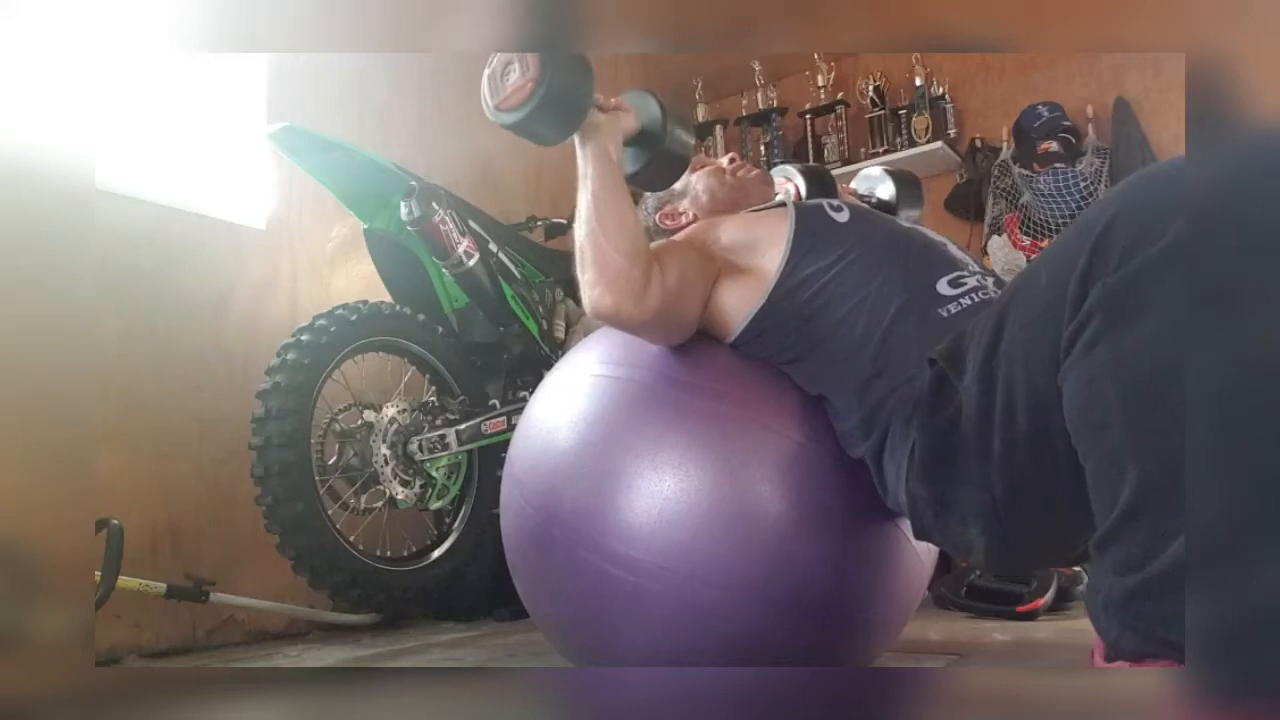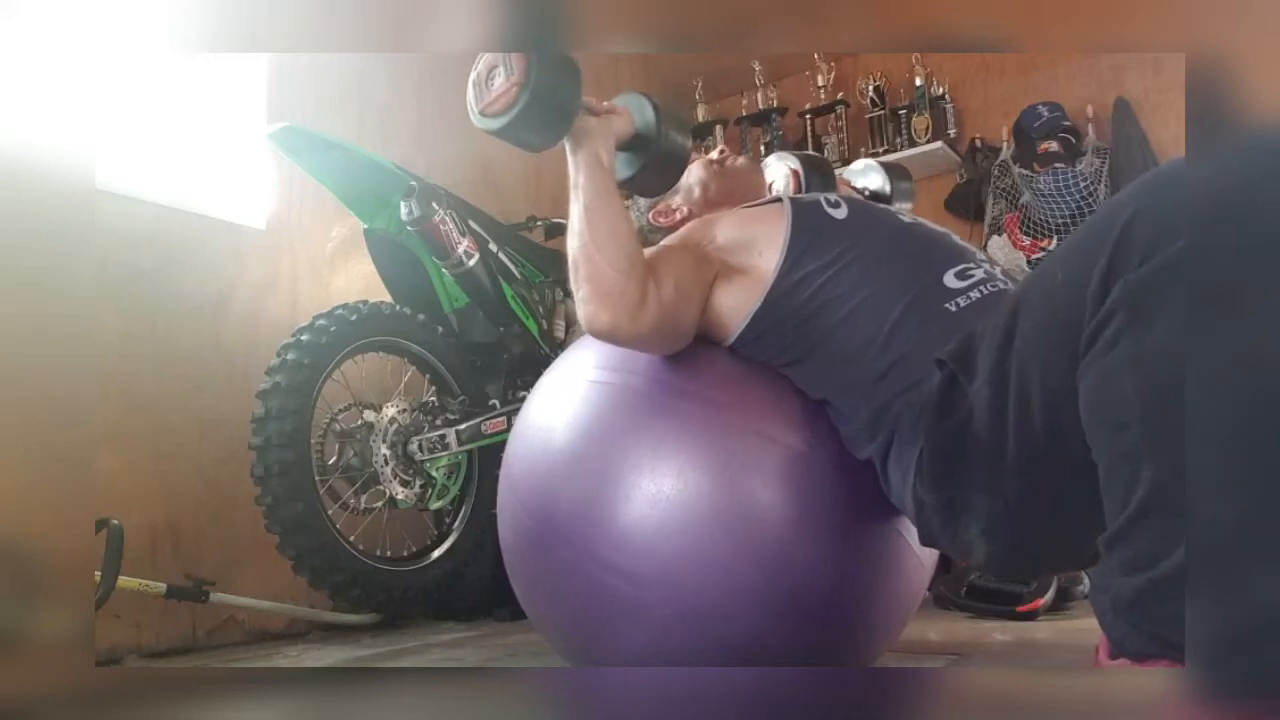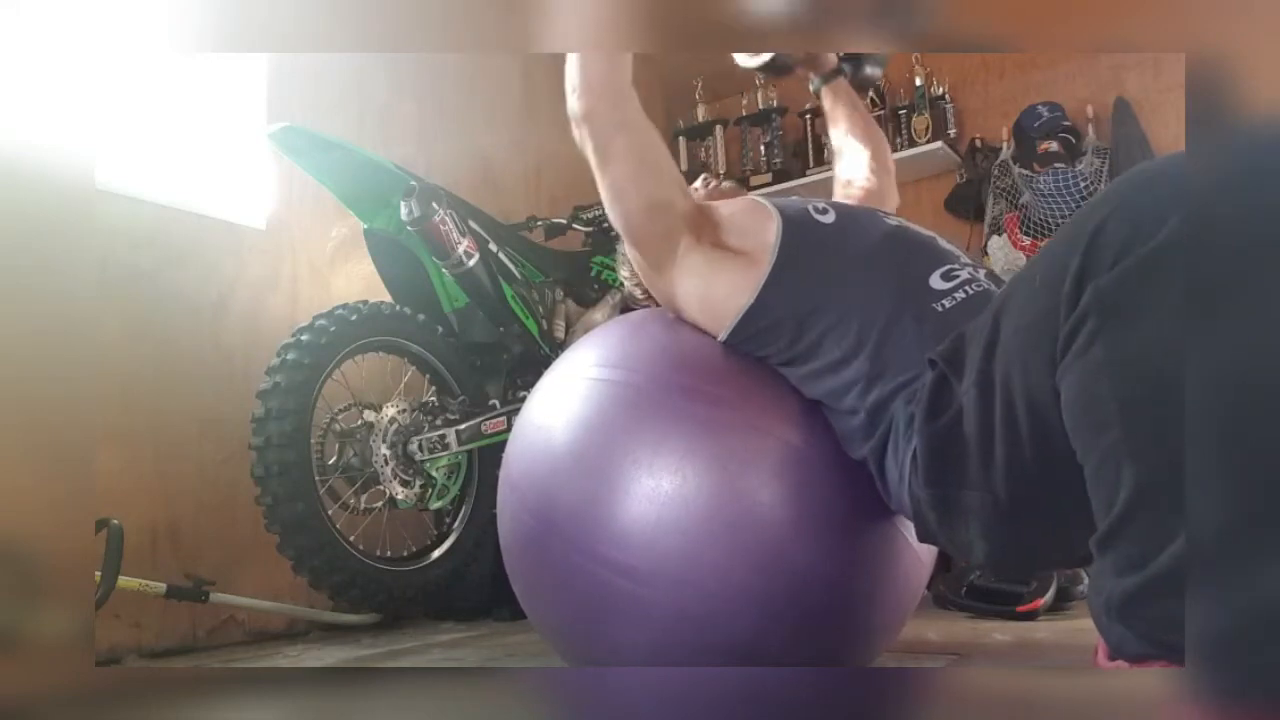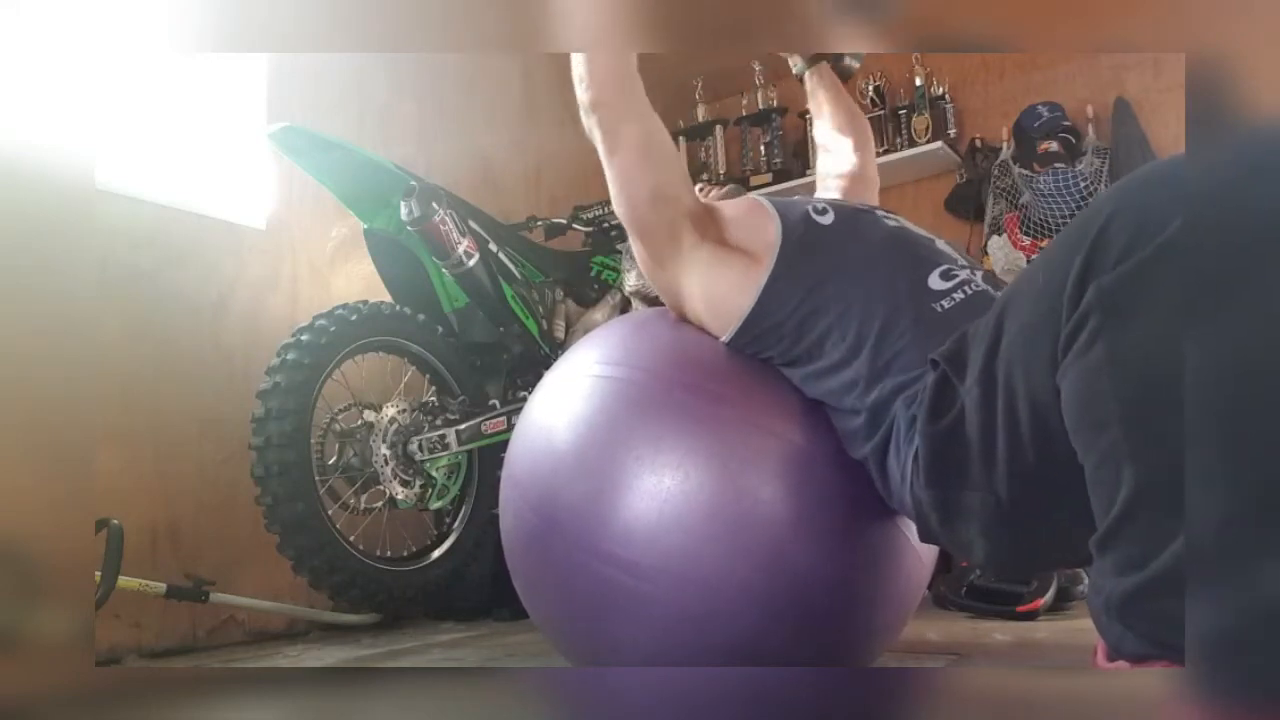
dt=0.7s
person 1, frame 1
left shoulder: (795, 241)
right shoulder: (706, 248)
right elbow: (619, 293)
left wrist: (859, 218)
right wrist: (599, 142)
right hip: (969, 434)
right knee: (1155, 217)
person 1, frame 2
left shoulder: (793, 233)
right shoulder: (700, 249)
right elbow: (615, 310)
left wrist: (851, 208)
right wrist: (590, 150)
right hip: (972, 423)
person 1, frame 3
left shoulder: (795, 235)
right shoulder: (685, 250)
left elbow: (870, 168)
right elbow: (601, 116)
left wrist: (826, 77)
right hip: (964, 433)
person 1, frame 4
left shoulder: (800, 232)
right shoulder: (690, 252)
left elbow: (850, 149)
right elbow: (608, 105)
left wrist: (810, 63)
right hip: (964, 433)
right knee: (1159, 209)
right ankle: (1151, 645)
